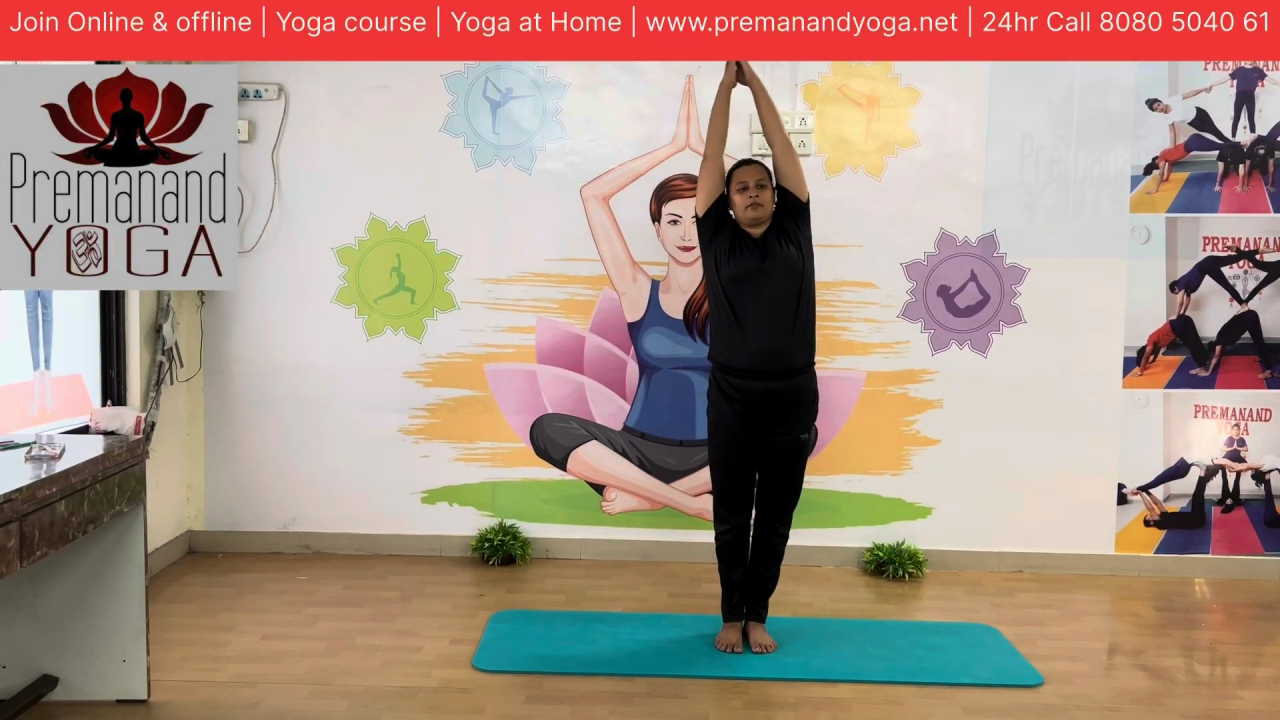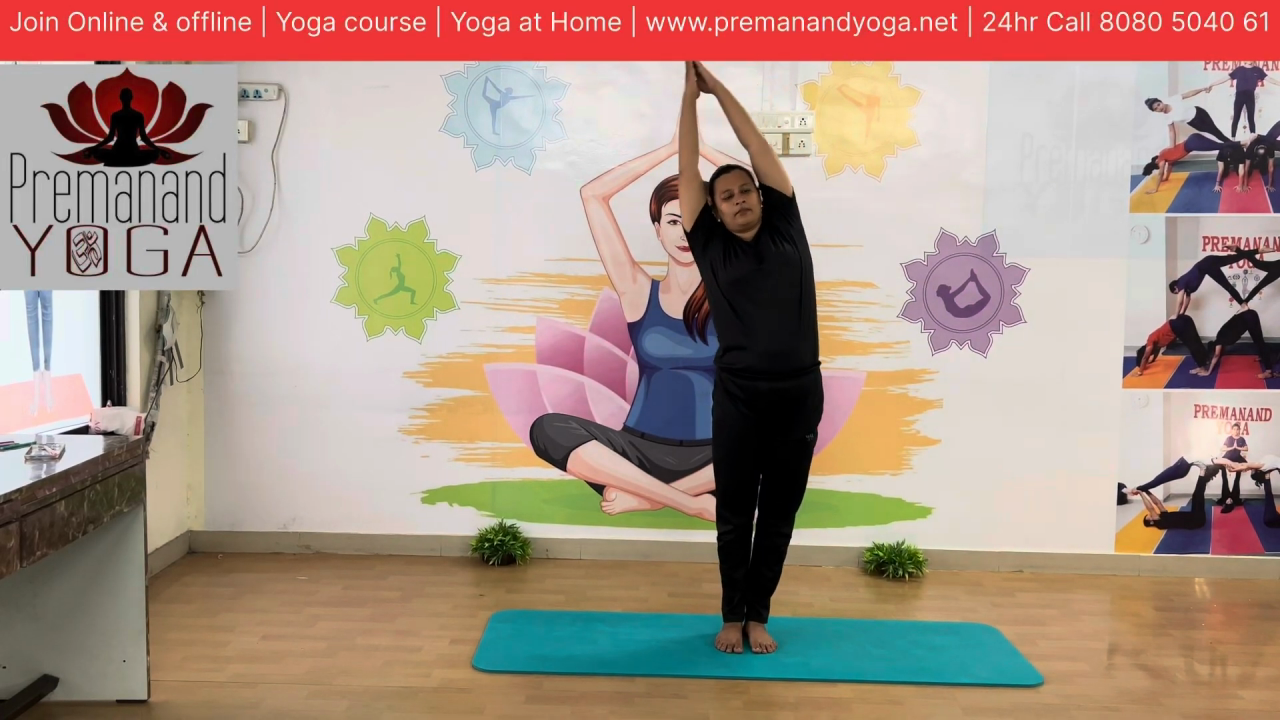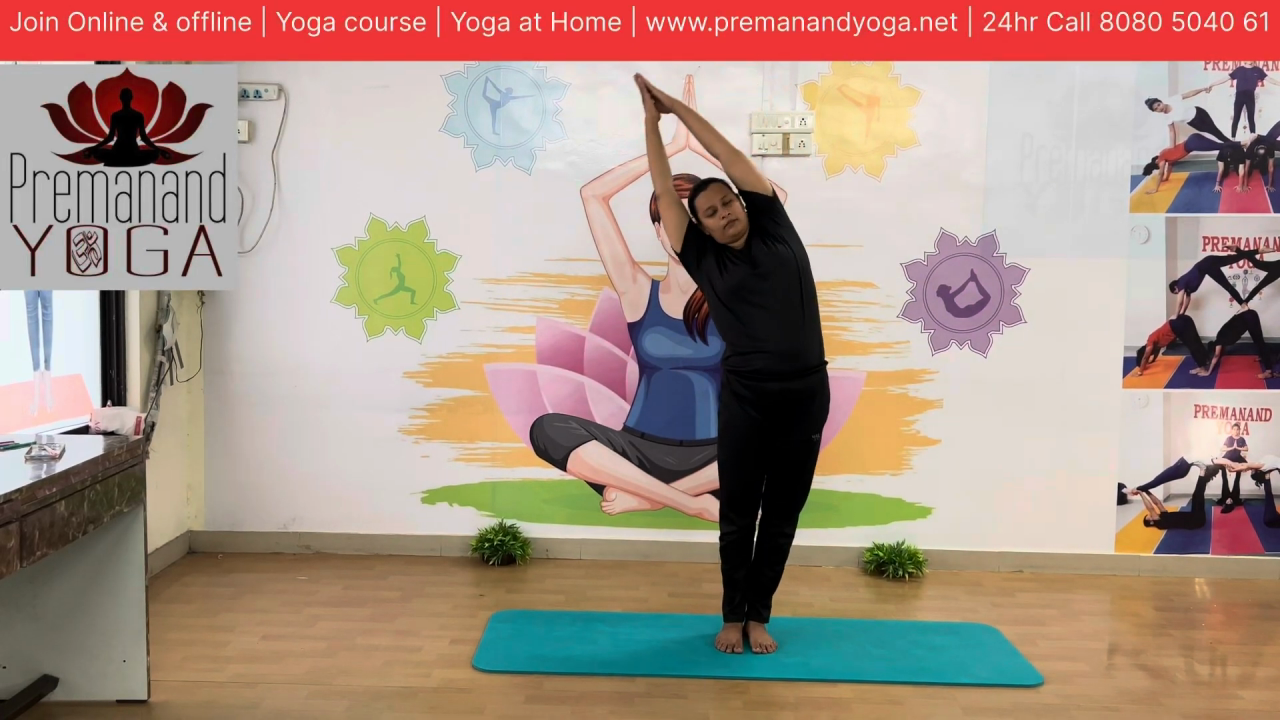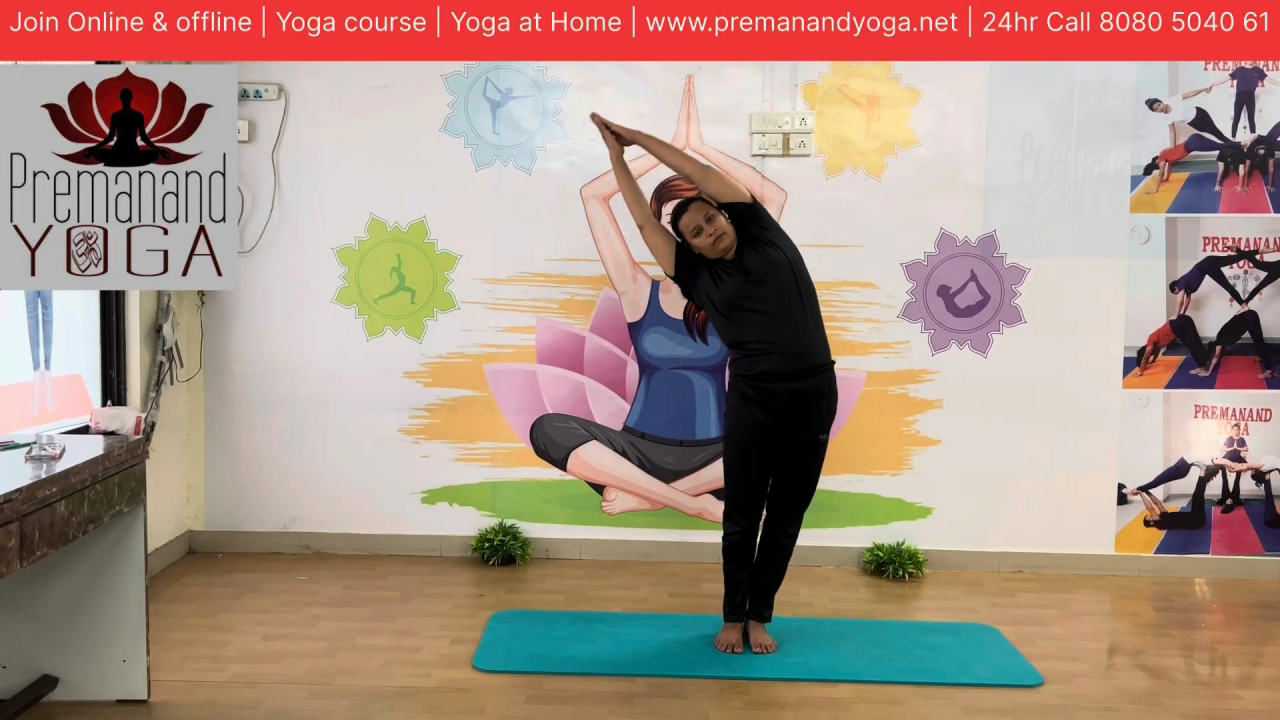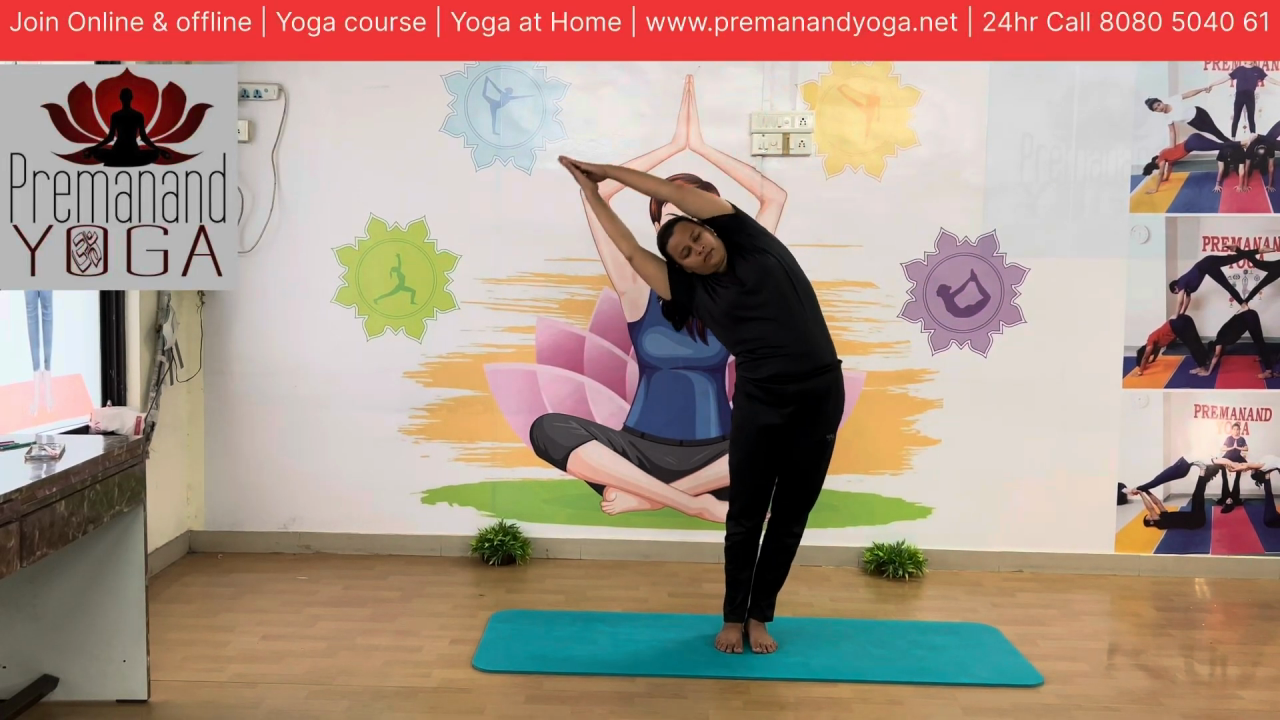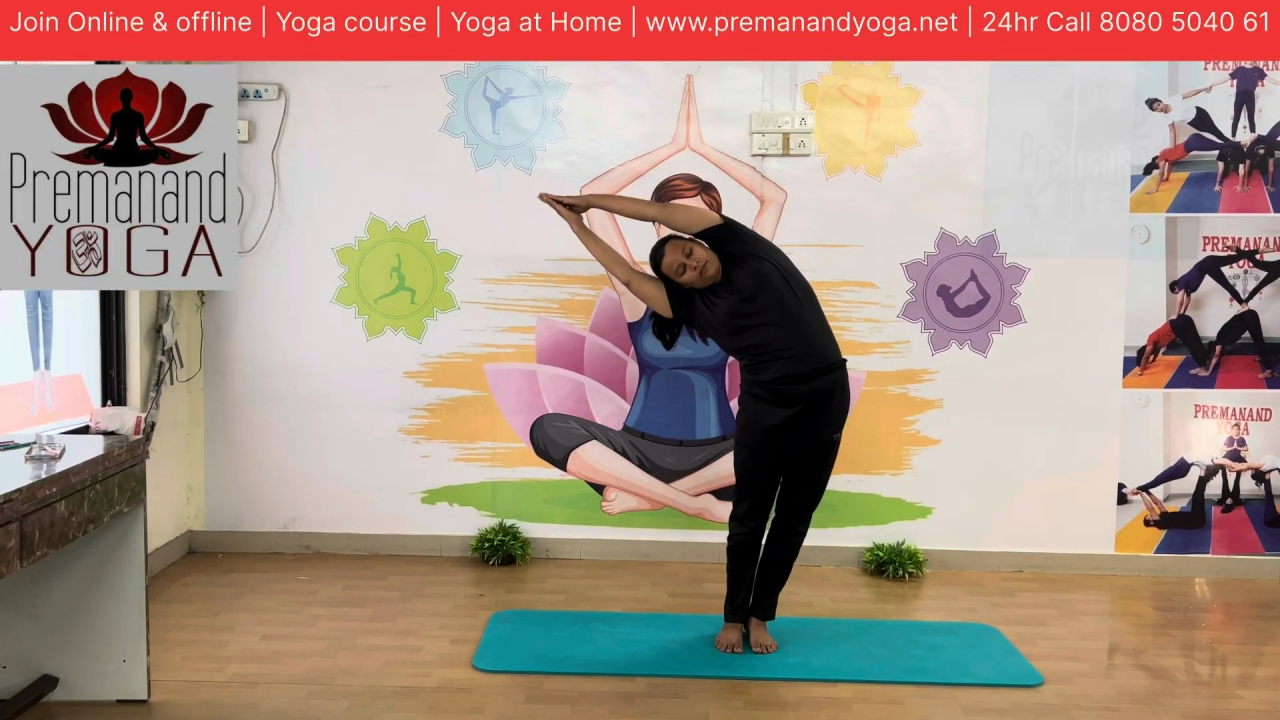
dt=0.2s
person 1, frame 1
left shoulder: (795, 230)
right shoulder: (717, 238)
left elbow: (782, 149)
right elbow: (711, 159)
left wrist: (757, 84)
right wrist: (726, 86)
left hip: (793, 395)
right hip: (732, 396)
left knee: (775, 516)
right knee: (732, 515)
left ankle: (757, 615)
right ankle: (732, 615)
person 1, frame 2
left shoulder: (786, 228)
right shoulder: (711, 247)
left elbow: (759, 149)
right elbow: (688, 172)
left wrist: (722, 91)
right wrist: (690, 98)
left hip: (798, 393)
right hip: (738, 395)
left knee: (778, 515)
right knee: (734, 514)
left ankle: (758, 615)
right ankle: (732, 616)
person 1, frame 3
left shoulder: (776, 230)
right shoulder: (704, 258)
left elbow: (731, 158)
right elbow: (665, 194)
left wrist: (680, 107)
right wrist: (652, 122)
left hip: (806, 391)
right hip: (746, 396)
left knee: (781, 514)
right knee: (737, 513)
left ankle: (759, 616)
right ankle: (732, 616)
person 1, frame 4
left shoulder: (762, 233)
right shoulder: (697, 274)
left elbow: (701, 173)
right elbow: (645, 223)
left wrist: (642, 137)
right wrist: (618, 155)
left hip: (813, 391)
right hip: (755, 398)
left knee: (787, 513)
right knee: (742, 514)
left ankle: (759, 615)
right ankle: (733, 616)
person 1, frame 5
left shoulder: (747, 240)
right shoulder: (693, 290)
left elbow: (677, 193)
right elbow: (633, 253)
left wrist: (612, 170)
right wrist: (593, 192)
left hip: (822, 391)
right hip: (762, 400)
left knee: (791, 514)
right knee: (746, 515)
left ankle: (760, 615)
right ankle: (733, 616)
person 1, frame 6
left shoulder: (740, 247)
right shoulder: (693, 304)
left elbow: (660, 213)
right elbow: (628, 276)
left wrist: (595, 198)
right wrist: (578, 222)
left hip: (827, 391)
right hip: (767, 401)
left knee: (795, 515)
right knee: (749, 514)
left ankle: (760, 615)
right ankle: (733, 616)
person 2, frame 1
right shoulder: (637, 290)
right elbow: (592, 195)
left wrist: (699, 144)
right wrist: (674, 146)
left hip: (711, 456)
right hip: (640, 451)
right knee: (547, 430)
left ankle: (644, 494)
right ankle: (694, 501)
person 2, frame 2
right shoulder: (637, 291)
right elbow: (592, 196)
left wrist: (700, 147)
right wrist: (674, 147)
left hip: (712, 459)
right hip: (640, 454)
right knee: (548, 430)
left ankle: (648, 498)
right ankle: (695, 505)
person 2, frame 3
right shoulder: (637, 292)
right elbow: (593, 195)
left wrist: (700, 144)
right wrist: (674, 145)
left hip: (715, 455)
right hip: (643, 452)
right knee: (550, 431)
left ankle: (651, 494)
right ankle: (698, 502)
person 2, frame 4
right shoulder: (638, 291)
left elbow: (774, 198)
right elbow: (593, 196)
left wrist: (700, 147)
right wrist: (671, 148)
left hip: (713, 456)
right hip: (642, 452)
right knee: (548, 430)
left ankle: (646, 495)
right ankle: (696, 503)
person 2, frame 5
right shoulder: (638, 291)
left elbow: (774, 197)
right elbow: (593, 195)
left wrist: (699, 146)
right wrist: (674, 146)
left hip: (714, 456)
right hip: (643, 452)
right knee: (549, 430)
left ankle: (647, 496)
right ankle: (697, 503)
person 2, frame 6
right shoulder: (638, 291)
left elbow: (774, 198)
right elbow: (592, 196)
left wrist: (700, 146)
right wrist: (674, 146)
left hip: (715, 455)
right hip: (642, 452)
right knee: (548, 429)
left ankle: (647, 495)
right ankle: (698, 504)
